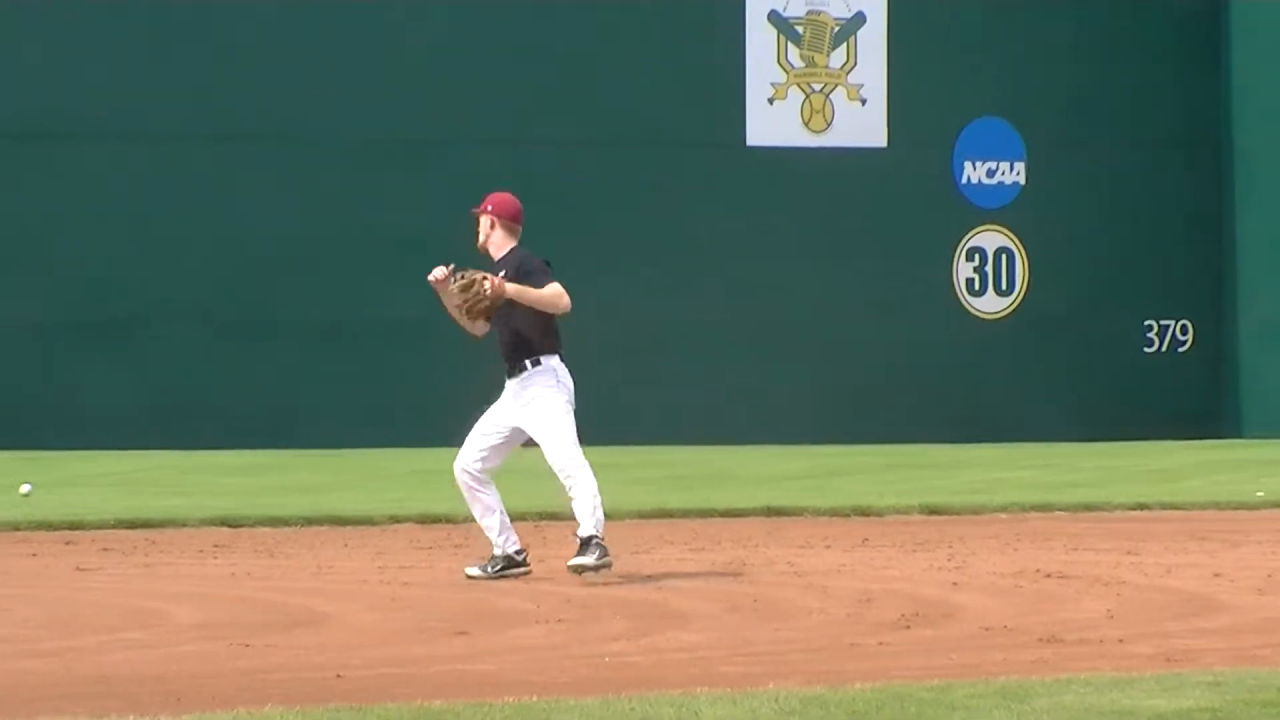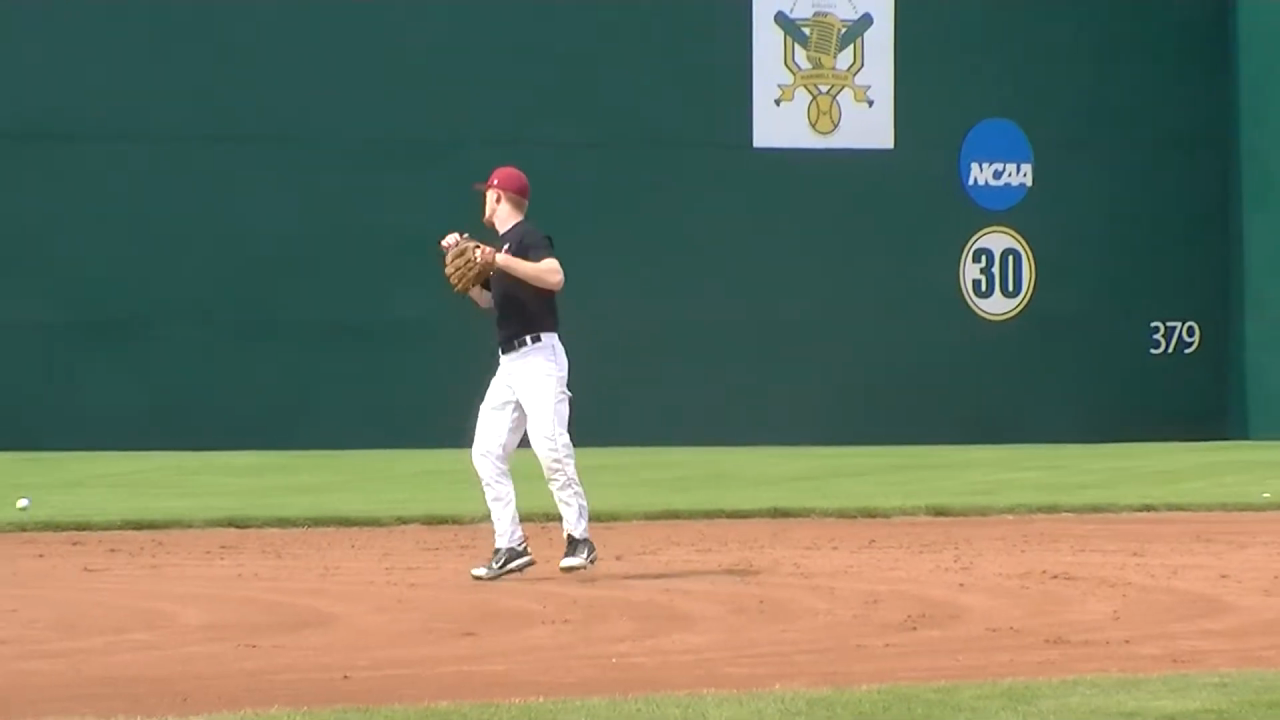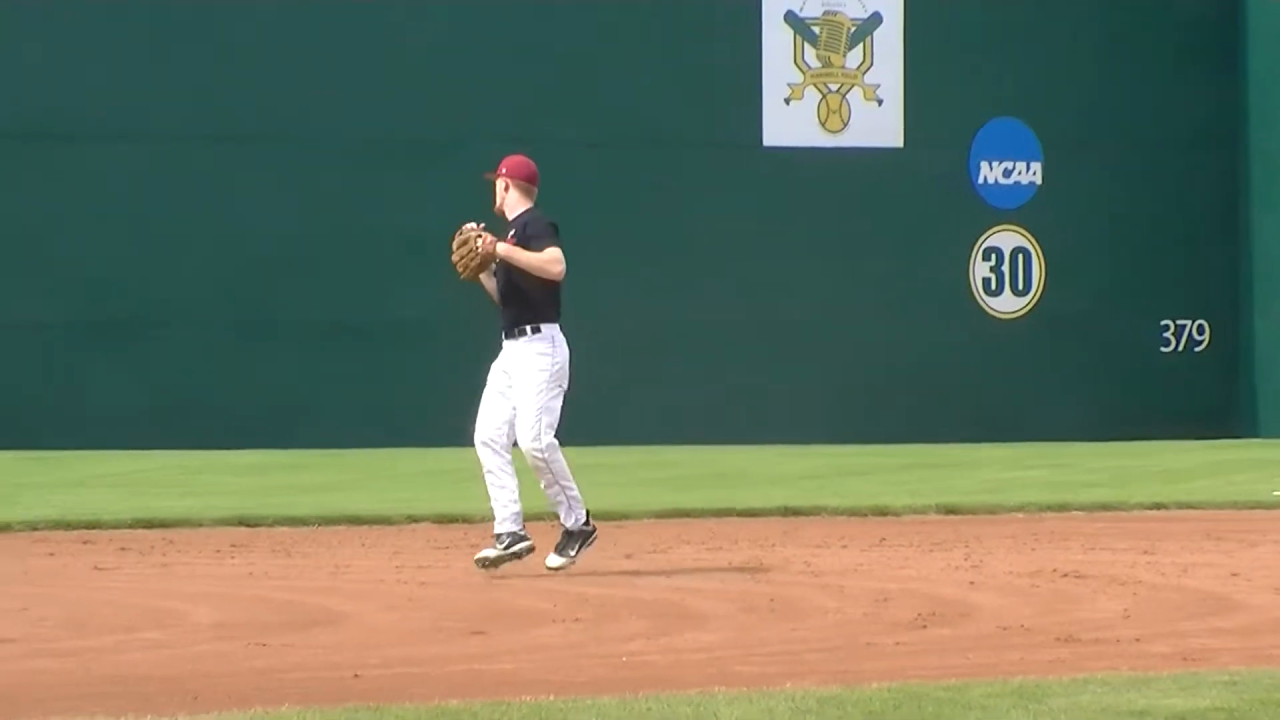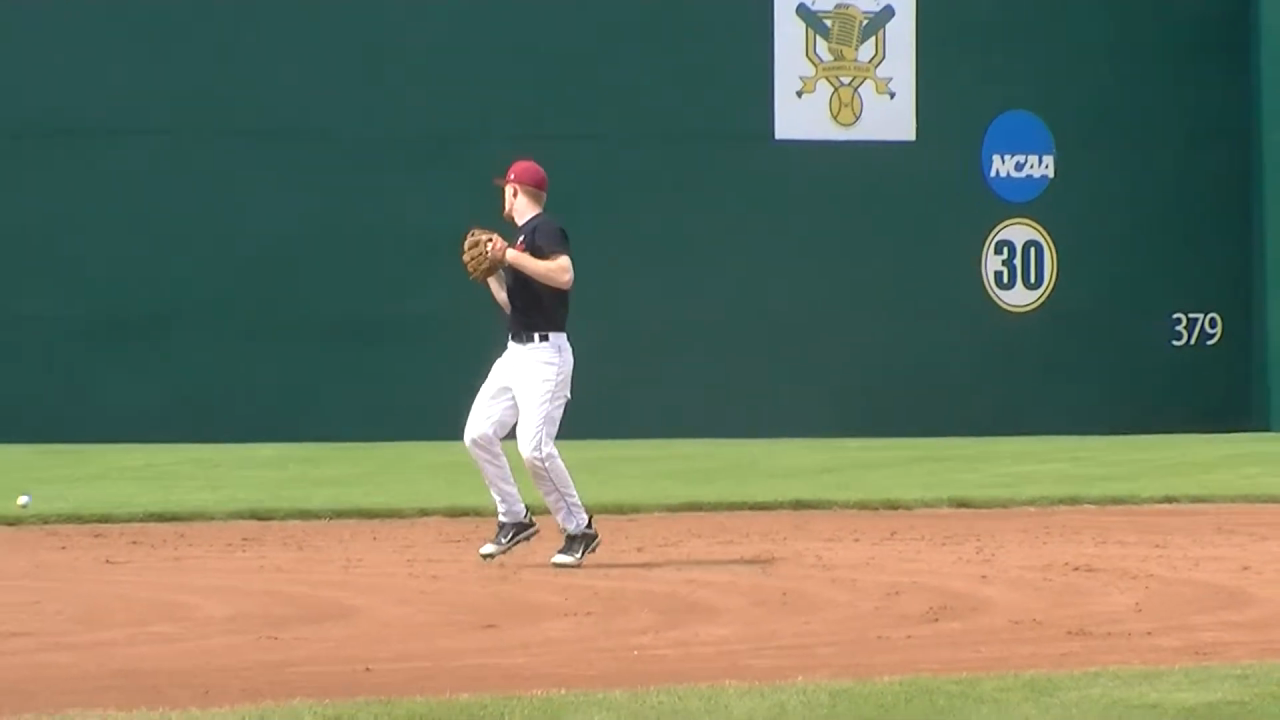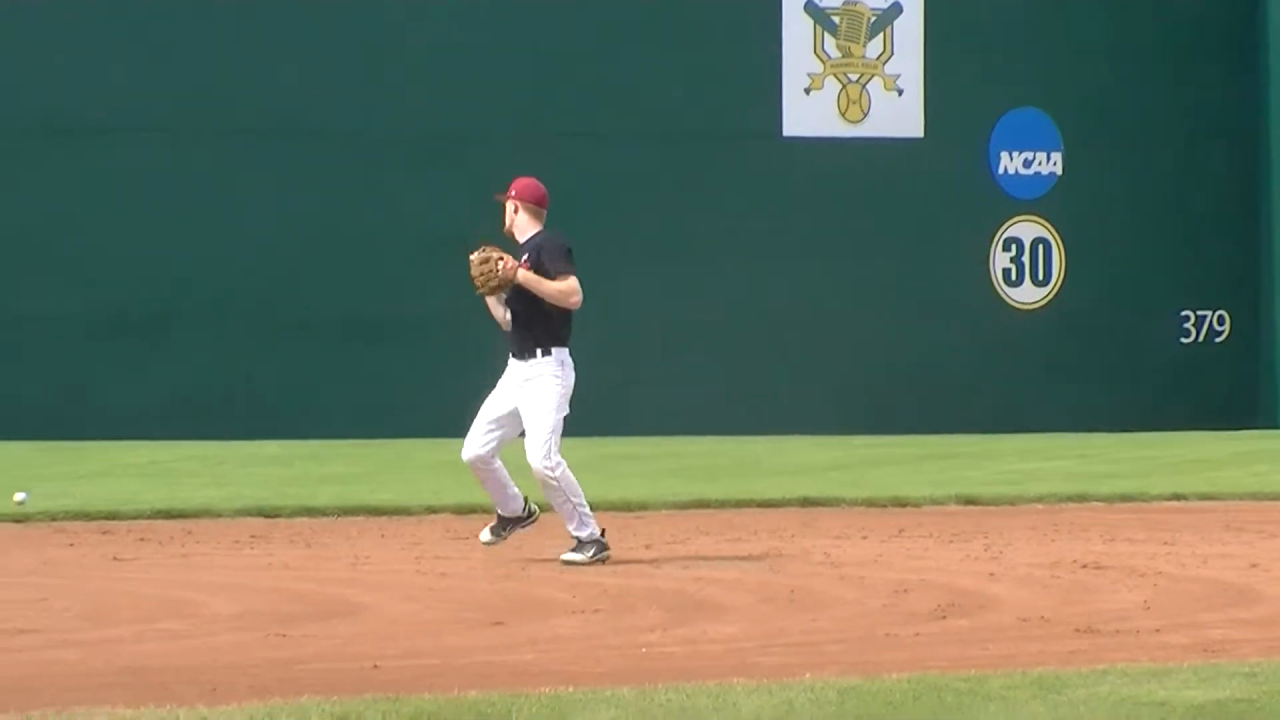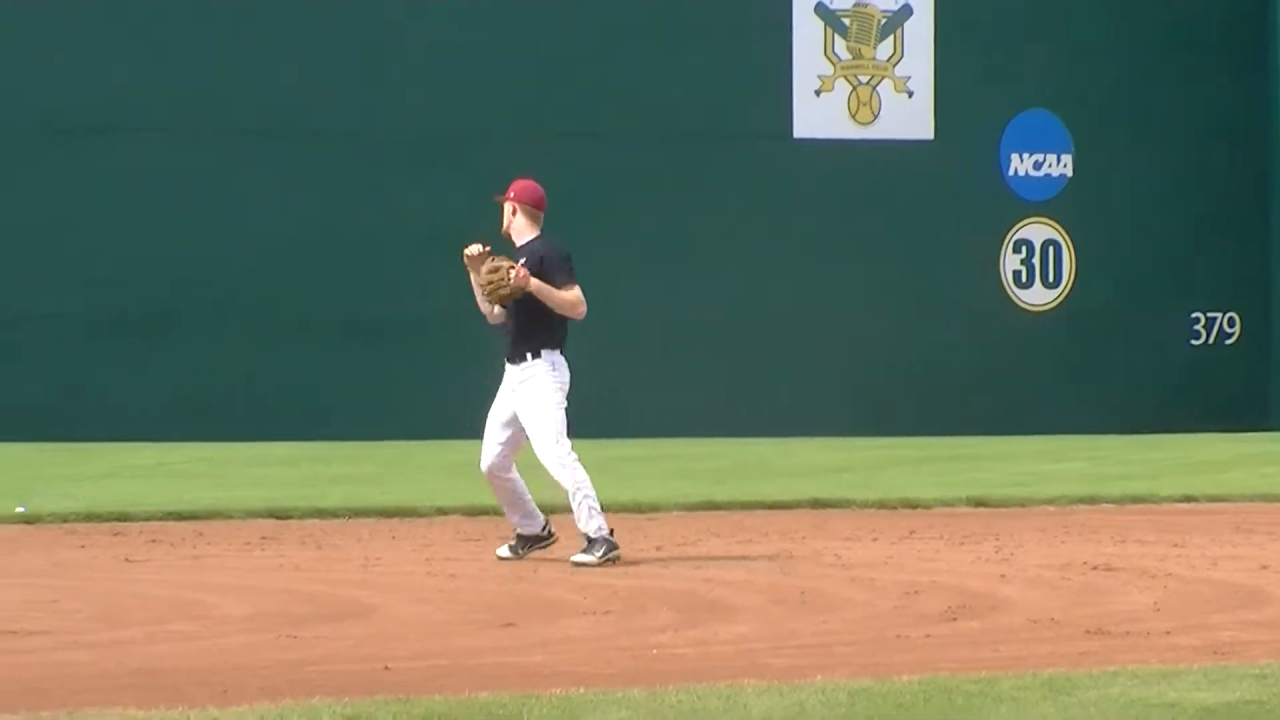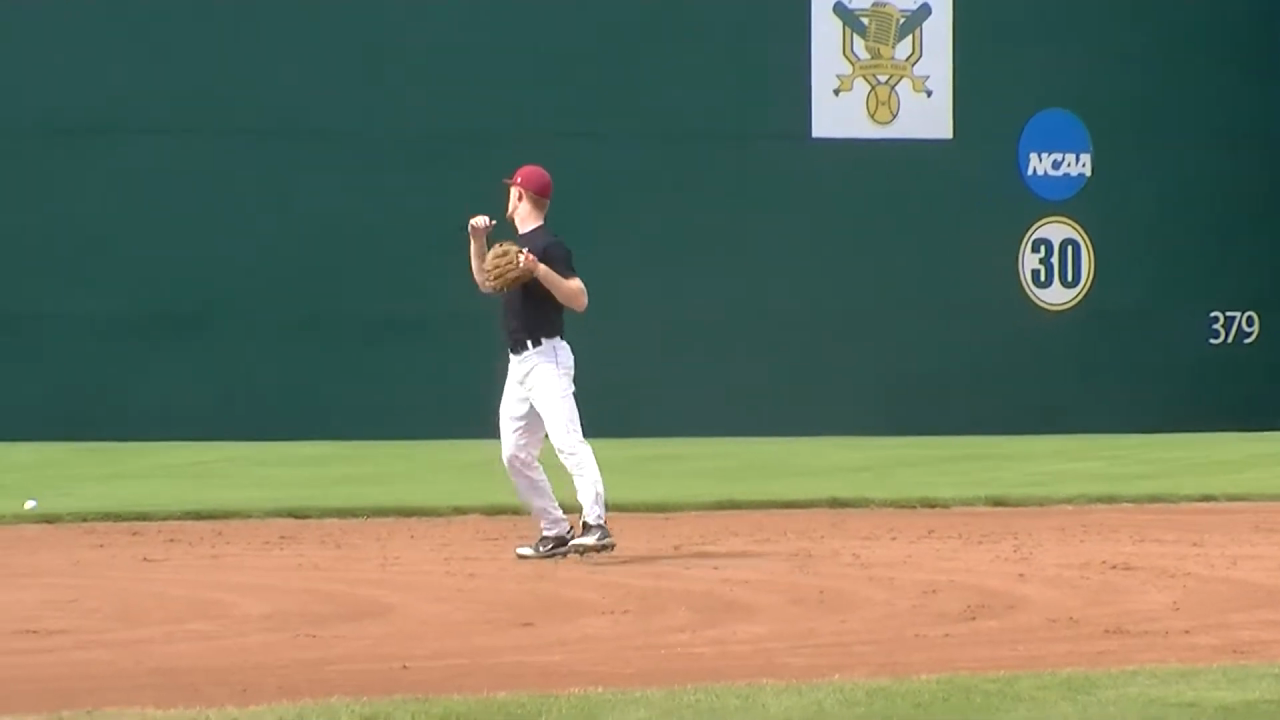
dt=0.1s
person 1, frame 1
left shoulder: (525, 260)
right shoulder: (499, 269)
left elbow: (562, 301)
right elbow: (479, 326)
left wrist: (506, 291)
right wrist: (445, 291)
left hip: (545, 381)
right hip: (514, 388)
left knee: (565, 457)
right knee: (468, 466)
left ankle: (593, 542)
right ankle: (508, 553)
person 1, frame 2
left shoulder: (528, 235)
right shoulder: (503, 244)
left elbow: (554, 277)
right elbow: (484, 298)
left wrist: (502, 261)
left hip: (539, 359)
right hip: (509, 366)
left knee: (550, 444)
right knee: (488, 455)
left ankle: (578, 536)
right ankle: (511, 547)
person 1, frame 3
left shoulder: (535, 224)
right shoulder: (511, 233)
left elbow: (556, 267)
left wrist: (502, 251)
left hip: (541, 348)
right hip: (511, 350)
left knee: (534, 439)
right knee: (490, 440)
left ankle: (577, 525)
right ankle: (509, 534)
person 1, frame 4
left shoulder: (543, 228)
right shoulder: (519, 237)
left elbow: (564, 276)
left wrist: (510, 256)
right wrist: (489, 264)
left hip: (545, 354)
right hip: (515, 354)
left knee: (533, 447)
right knee: (478, 434)
left ankle: (579, 528)
right ankle: (514, 519)
person 1, frame 5
left shoulder: (549, 246)
right shoulder: (518, 255)
left elbow: (574, 296)
left wrist: (523, 278)
left hip: (547, 370)
right hip: (515, 371)
left knee: (542, 458)
right knee: (475, 452)
left ankle: (590, 536)
right ankle: (513, 510)
person 1, frame 6
left shoulder: (547, 253)
right shoulder: (516, 259)
left elbow: (578, 307)
right elbow: (493, 315)
left wrist: (532, 285)
right wrist: (476, 272)
left hip: (542, 371)
right hip: (514, 374)
left knee: (556, 454)
right knee: (493, 463)
left ankle: (600, 536)
right ankle: (533, 530)
person 1, frame 7
left shoulder: (550, 242)
right shoulder: (518, 242)
left elbow: (580, 300)
right elbow: (485, 283)
left wrist: (539, 270)
right wrist: (478, 240)
left hip: (548, 359)
right hip: (518, 362)
left knee: (568, 441)
right knee: (515, 454)
left ankle: (596, 524)
right ankle: (555, 531)
